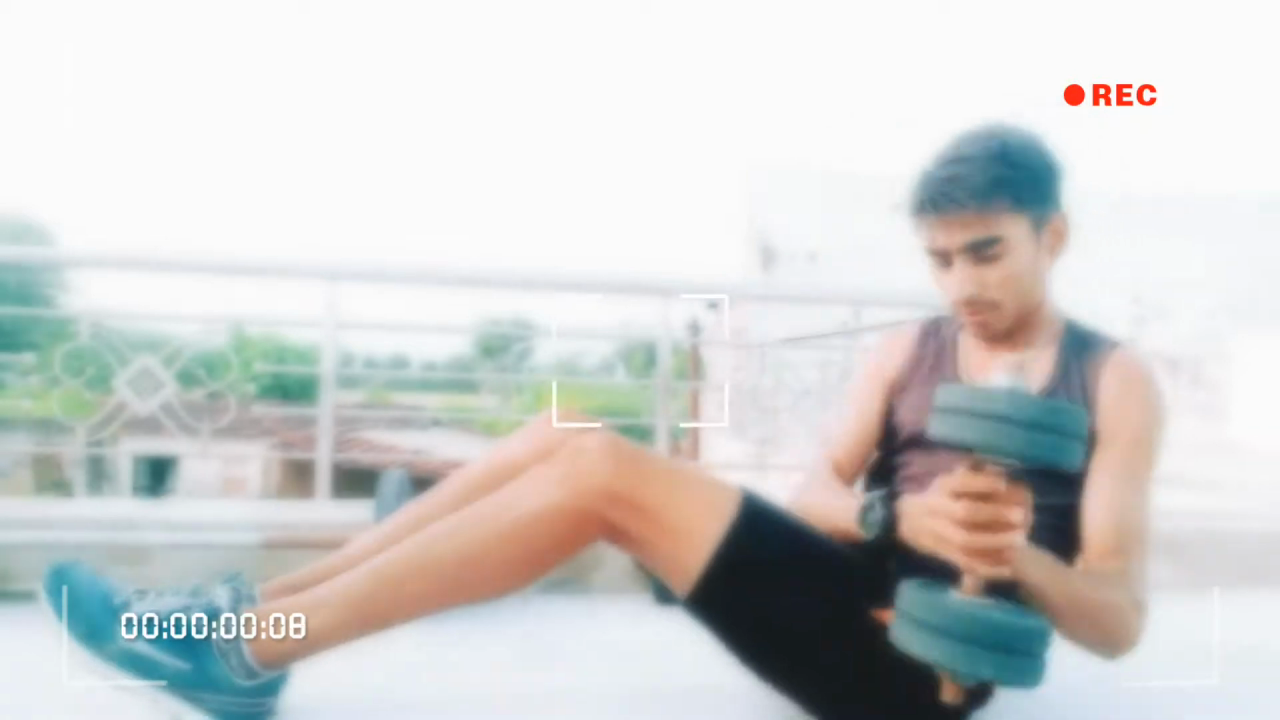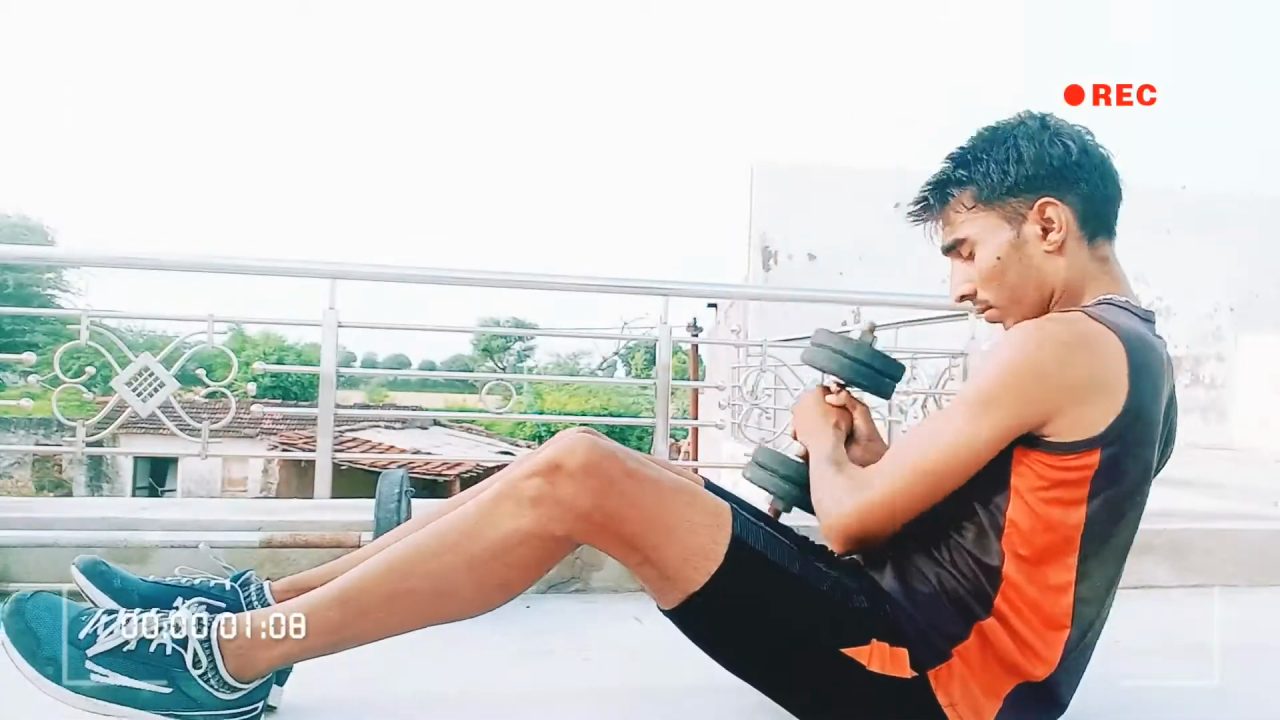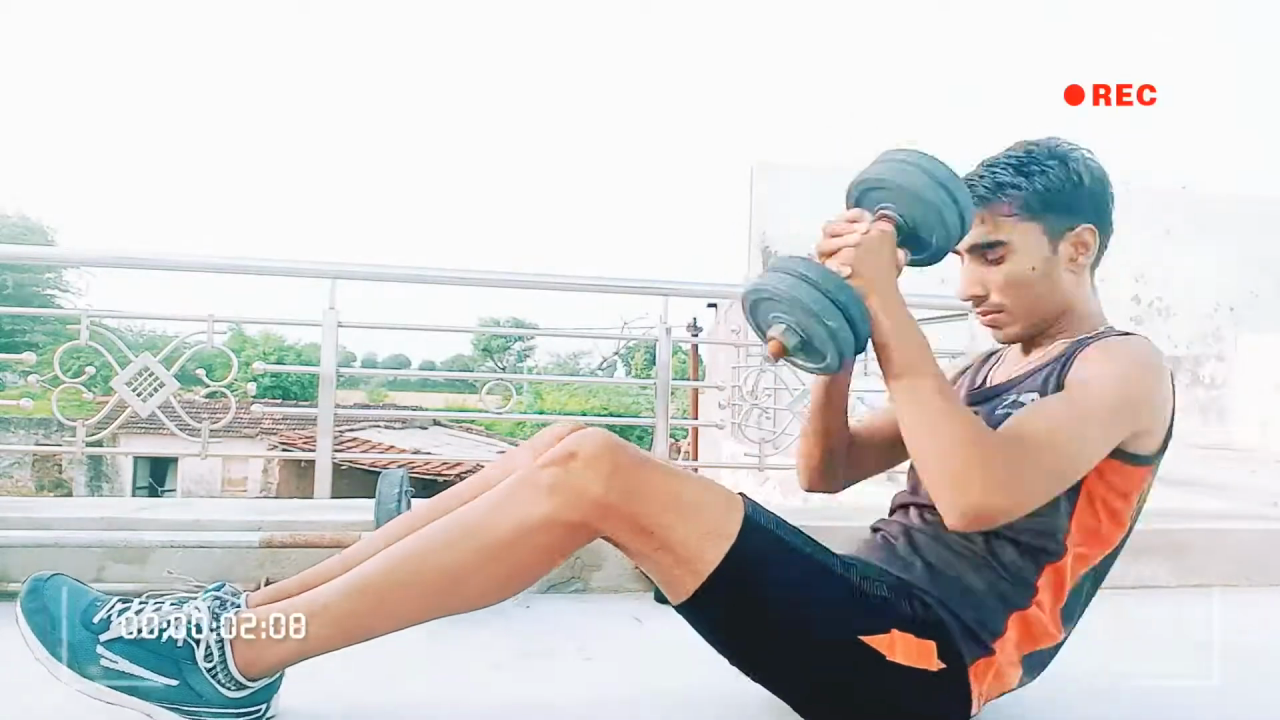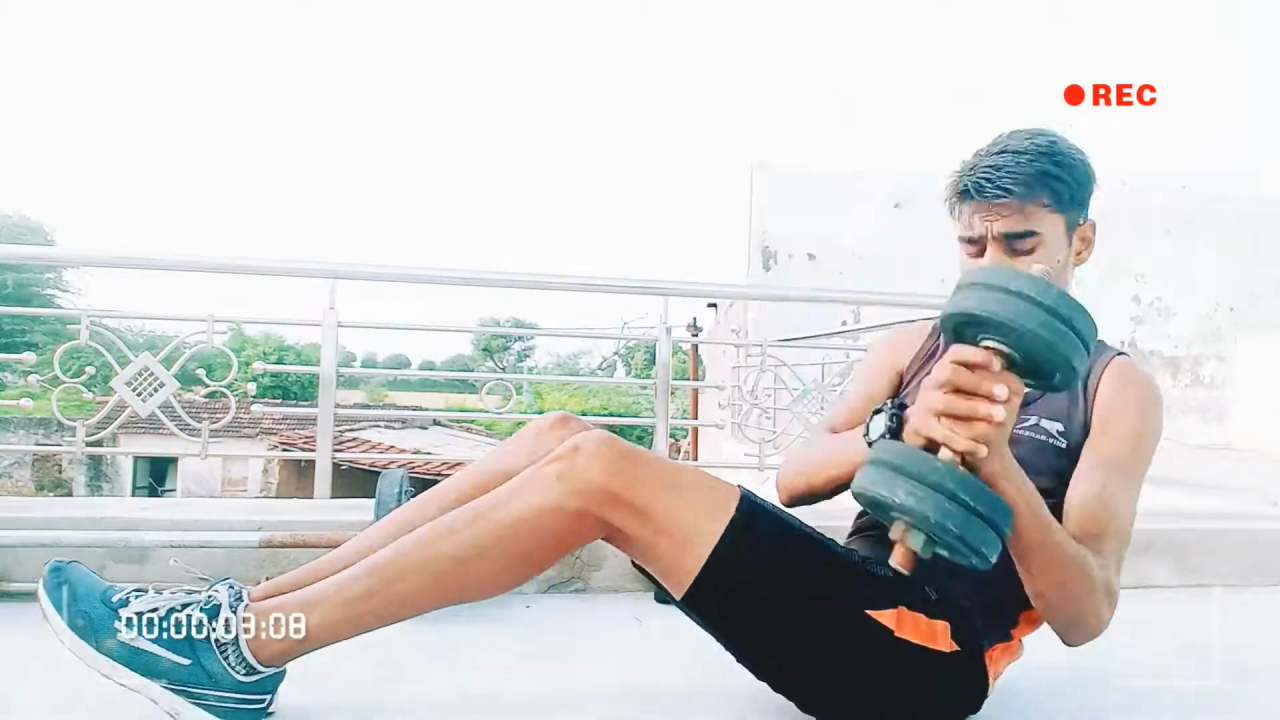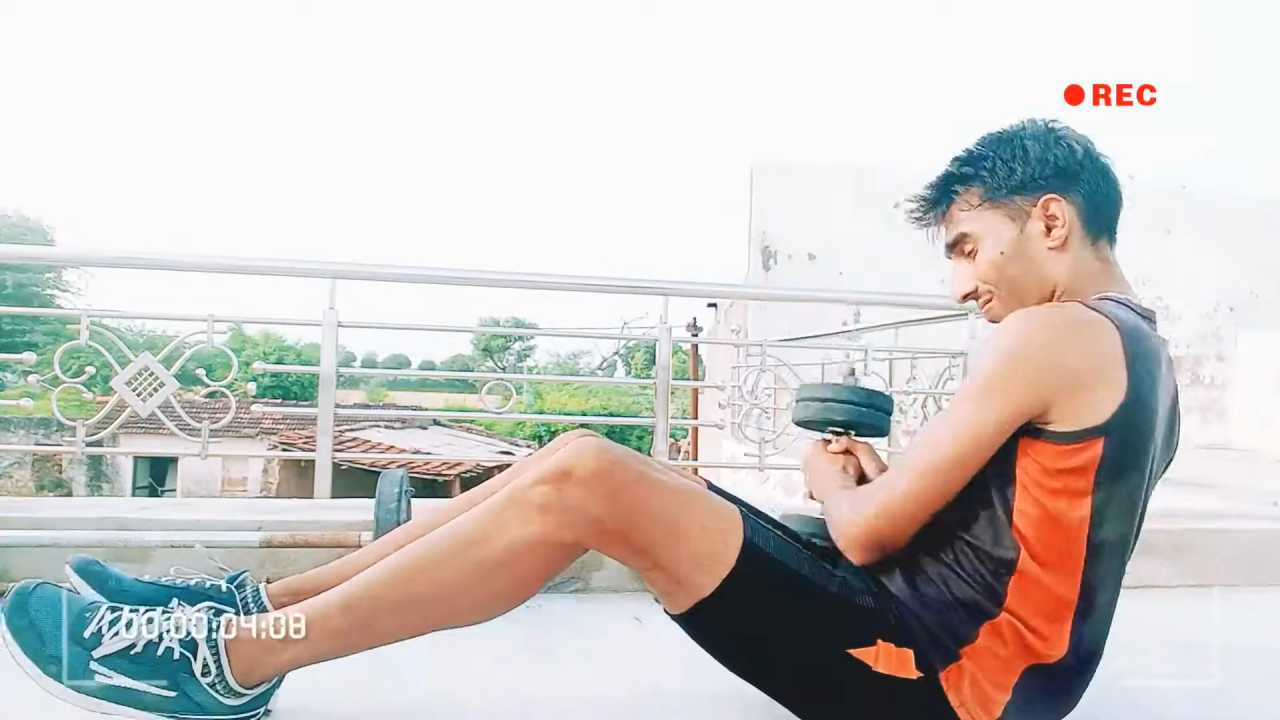
dt=1s
person 1, frame 1
left shoulder: (1114, 383)
right shoulder: (910, 349)
left elbow: (1117, 623)
right elbow: (816, 497)
left wrist: (1016, 555)
right wrist: (894, 513)
right hip: (849, 601)
left knee: (598, 471)
right knee: (560, 443)
right ankle: (251, 613)
person 1, frame 2
left shoulder: (1066, 349)
right shoulder: (1120, 358)
left elbow: (854, 517)
left wrist: (825, 441)
right wrist: (861, 448)
left knee: (578, 480)
right knee: (580, 466)
right ankle: (260, 605)
person 1, frame 3
left shoulder: (1121, 369)
right shoulder: (999, 368)
left elbow: (977, 499)
right elbow: (821, 468)
left wrist: (887, 307)
right wrist: (842, 355)
right hip: (879, 612)
left knee: (589, 468)
right knee: (567, 449)
right ankle: (251, 608)
person 1, frame 4
left shoulder: (1119, 392)
right shoulder: (917, 344)
left elbow: (1084, 610)
right elbow: (797, 475)
left wrist: (1002, 466)
right wrist: (912, 439)
right hip: (848, 608)
left knee: (595, 469)
right knee: (559, 437)
right ankle: (251, 610)
person 1, frame 5
left shoulder: (1057, 339)
right shoulder: (1133, 356)
left elbow: (870, 530)
left wrist: (836, 478)
right wrist: (874, 476)
left knee: (585, 483)
right knee: (588, 469)
right ankle: (251, 605)
